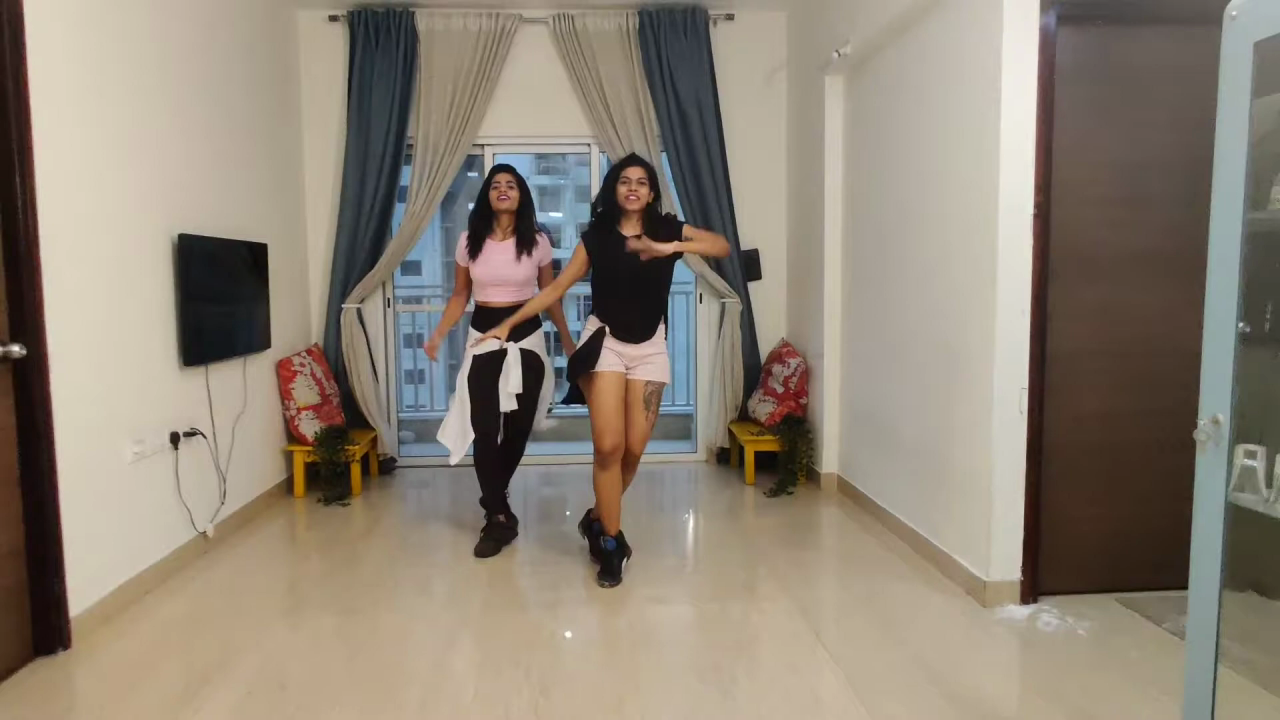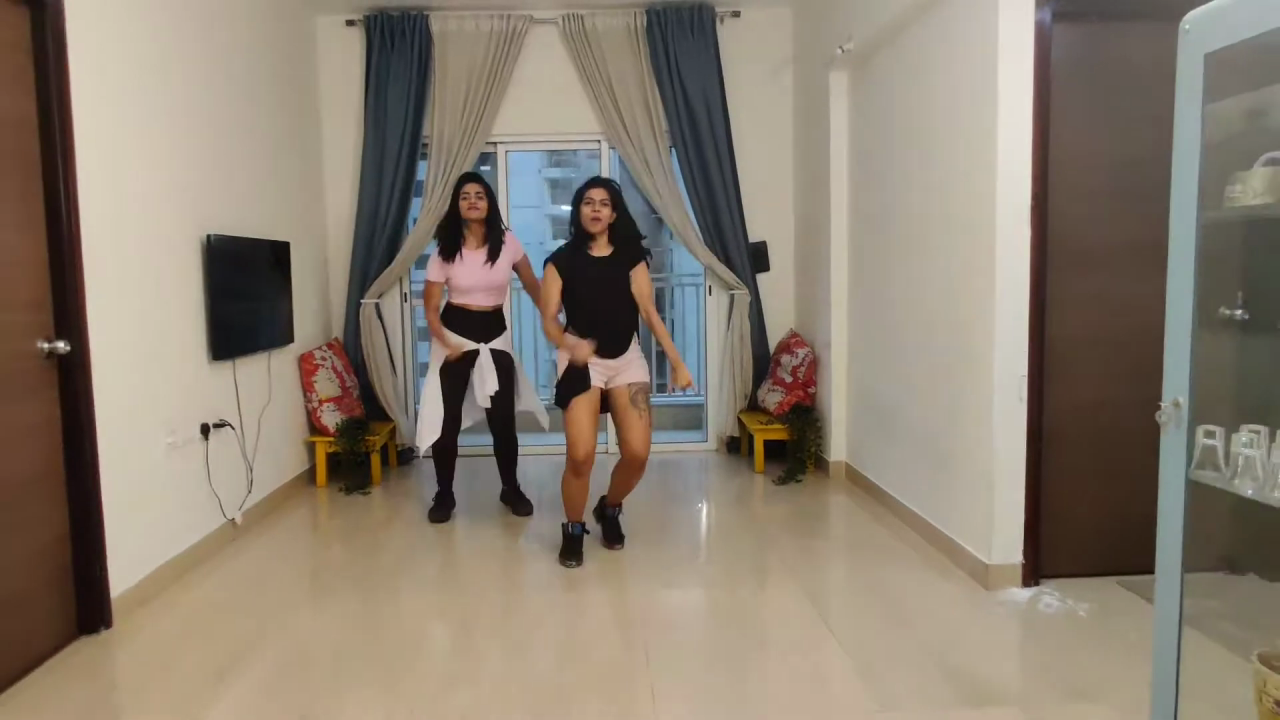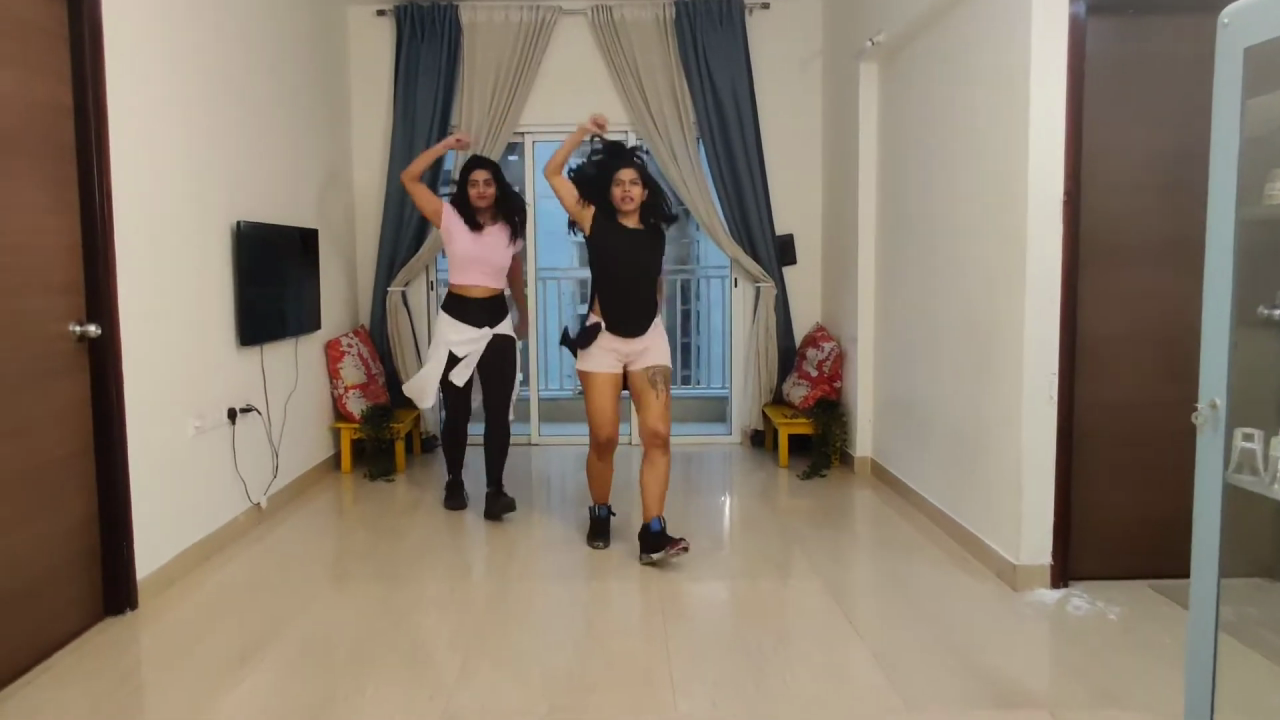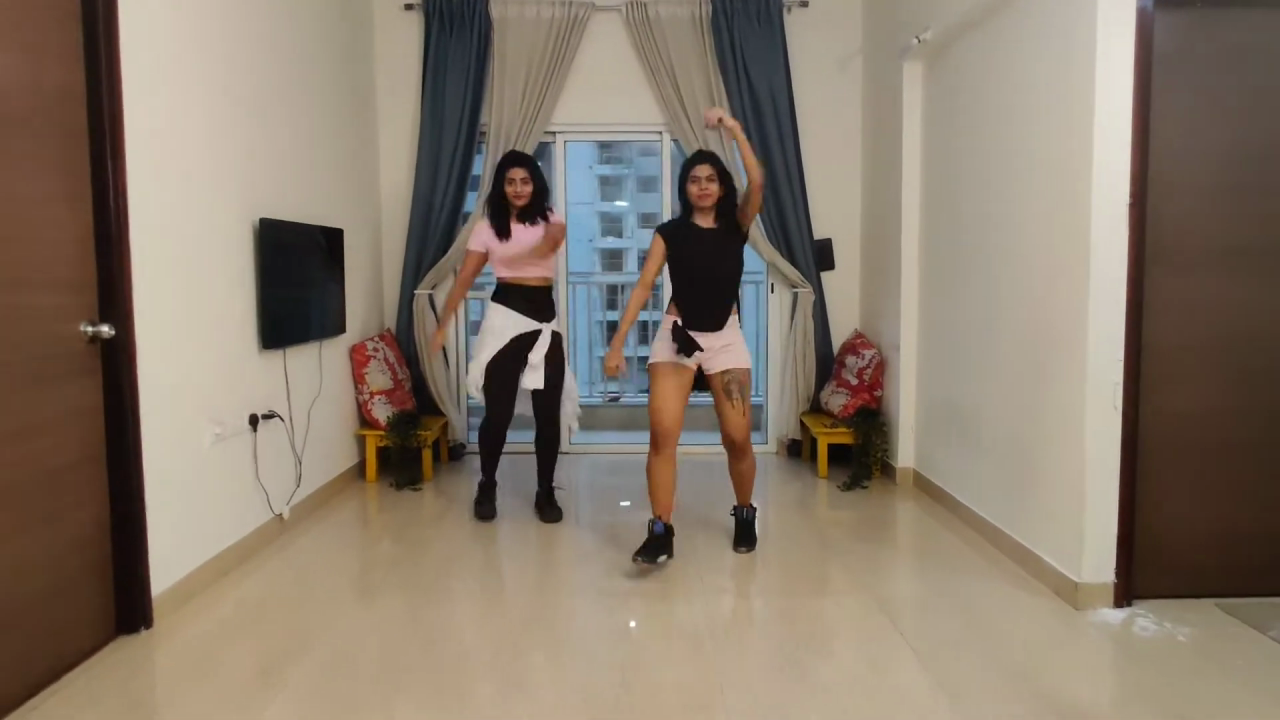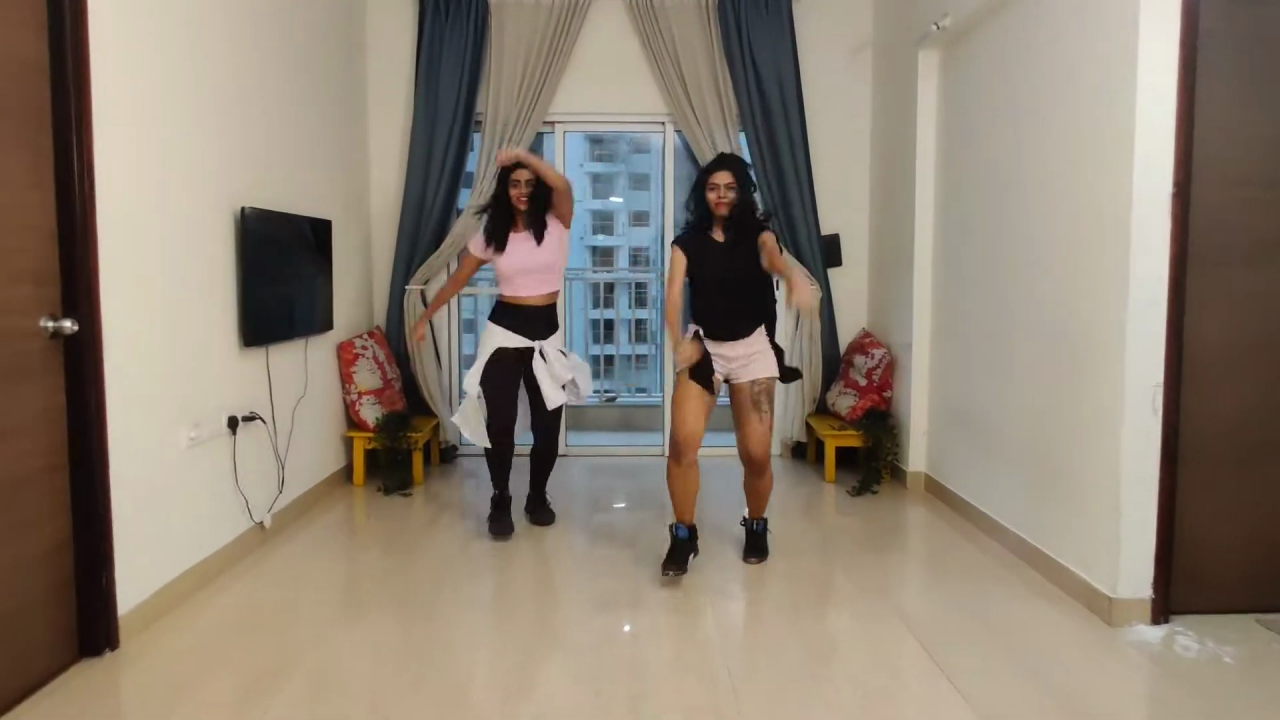
dt=0.4s
person 1, frame 1
left shoulder: (665, 230)
right shoulder: (596, 237)
left elbow: (721, 246)
right elbow: (557, 288)
left wrist: (666, 247)
right wrist: (509, 322)
left hip: (650, 348)
right hip: (604, 342)
left knee: (633, 450)
right knee: (609, 446)
left ankle: (596, 518)
right ankle: (609, 545)
person 1, frame 2
left shoulder: (633, 257)
right shoulder: (560, 261)
left elbow: (649, 312)
right elbow: (549, 320)
left wrist: (677, 362)
right wrist: (569, 344)
left hip: (626, 361)
right hip: (582, 363)
left knee: (636, 454)
right knee: (580, 456)
left ankle: (608, 507)
right ankle: (573, 530)
person 1, frame 3
left shoulder: (656, 232)
right shoulder: (594, 220)
right elbow: (553, 172)
right wrist: (583, 132)
left hip: (648, 339)
right hip: (601, 338)
left knee: (658, 434)
right knee: (604, 439)
left ankle: (653, 535)
right ankle: (599, 515)
person 1, frame 4
left shoulder: (737, 224)
right shoulder: (669, 233)
left elbow: (757, 181)
right elbow: (641, 289)
left wrist: (733, 128)
right wrist: (617, 343)
left hip: (725, 339)
right hip: (676, 338)
left knee: (738, 439)
right knee: (663, 436)
left ankle: (745, 515)
right ankle: (660, 533)
person 1, frame 5
left shoulder: (757, 233)
right shoulder: (687, 242)
left elbow: (776, 260)
right elbow: (673, 295)
left wrist: (796, 278)
right wrist: (678, 341)
left hip: (752, 350)
right hip: (703, 348)
left knee: (756, 455)
right knee: (683, 441)
left ankle: (756, 526)
right ankle: (683, 536)
person 2, frame 1
left shoulder: (536, 243)
right shoulder: (470, 243)
left elbow: (551, 292)
right elbow: (459, 297)
left wrist: (566, 335)
right wrist: (439, 334)
left hip: (528, 338)
right hip: (484, 339)
left knee: (517, 430)
right knee: (485, 431)
left ankle: (497, 502)
right ankle: (498, 520)
person 2, frame 2
left shoulder: (509, 244)
right shoulder: (445, 251)
left elbow: (533, 285)
right elbow: (431, 309)
right wrist: (444, 341)
left hip: (496, 339)
right hip: (454, 336)
left knee: (503, 424)
right knee: (447, 425)
left ankle: (511, 489)
right ankle: (443, 493)
person 2, frame 3
left shoulder: (510, 231)
right shoulder: (448, 217)
right elbow: (409, 177)
left wrist: (520, 313)
right wrist: (448, 144)
left hip: (498, 327)
right hip: (455, 325)
left knee: (497, 412)
right knee: (456, 413)
left ankle: (496, 491)
right ankle: (454, 482)
person 2, frame 4
left shoulder: (551, 220)
right shoulder: (487, 227)
left elbow: (552, 242)
right elbow: (464, 279)
left wrist: (517, 256)
right wrist: (443, 324)
left hip: (546, 319)
right hip: (507, 316)
left knee: (549, 414)
right knee: (499, 411)
left ankle: (546, 493)
right ankle: (487, 485)
person 2, frame 5
left shoulder: (556, 222)
right shoulder: (492, 231)
left elbow: (563, 186)
right elbow: (460, 276)
left wrist: (525, 156)
right wrist: (427, 314)
left hip: (546, 335)
right hip: (503, 333)
left knee: (548, 429)
right knee: (501, 426)
left ankle: (537, 497)
right ankle: (501, 503)
